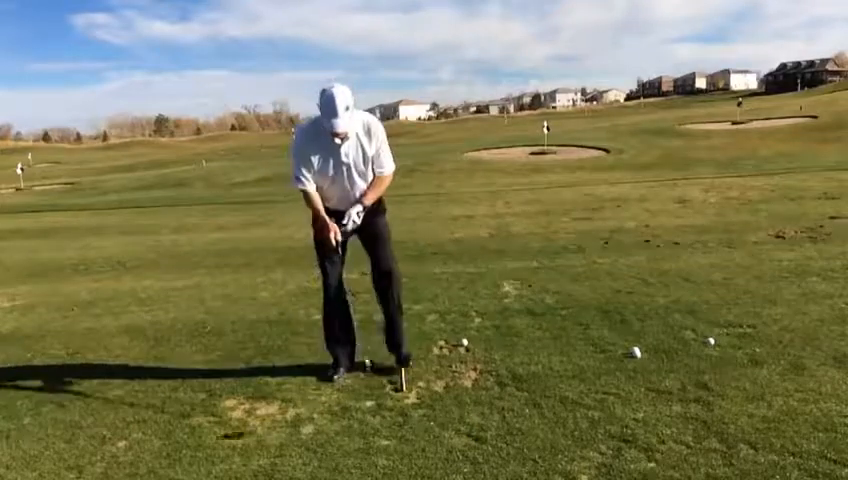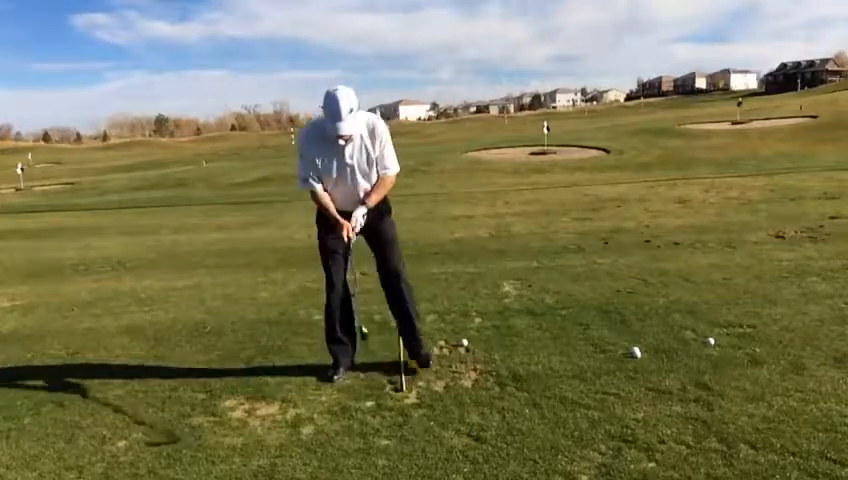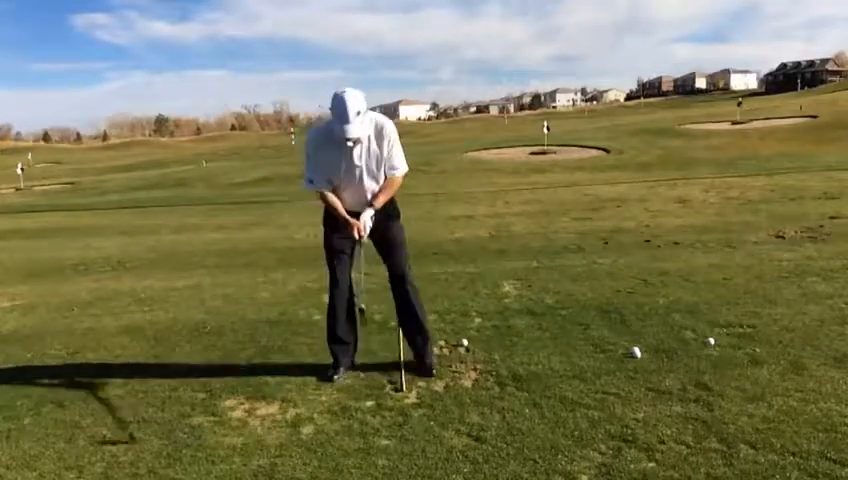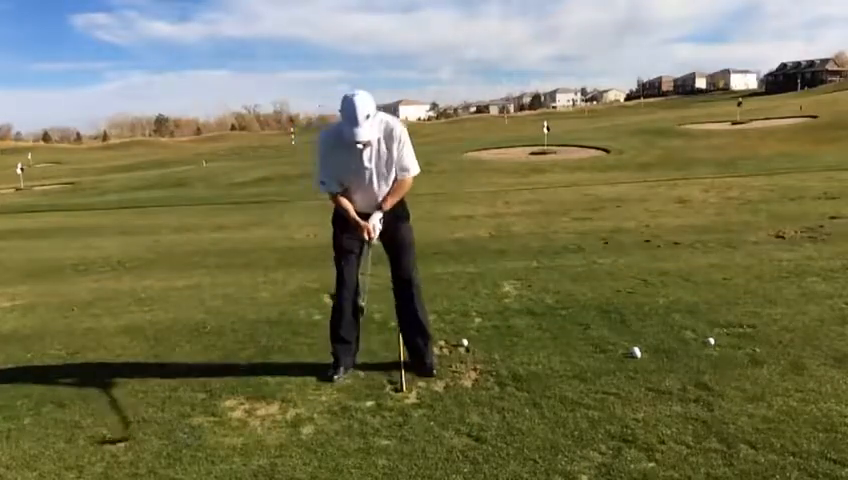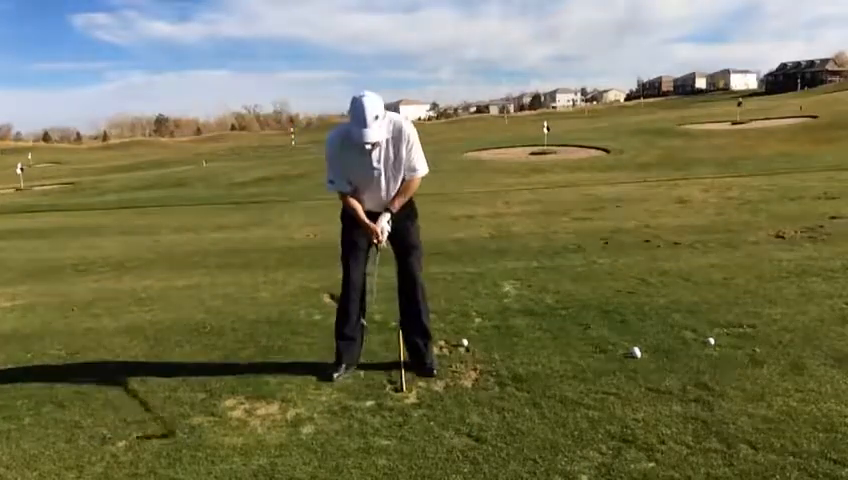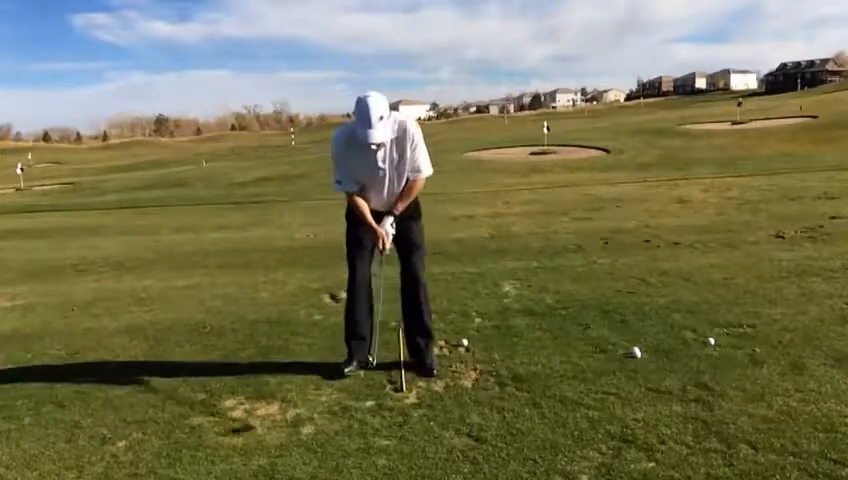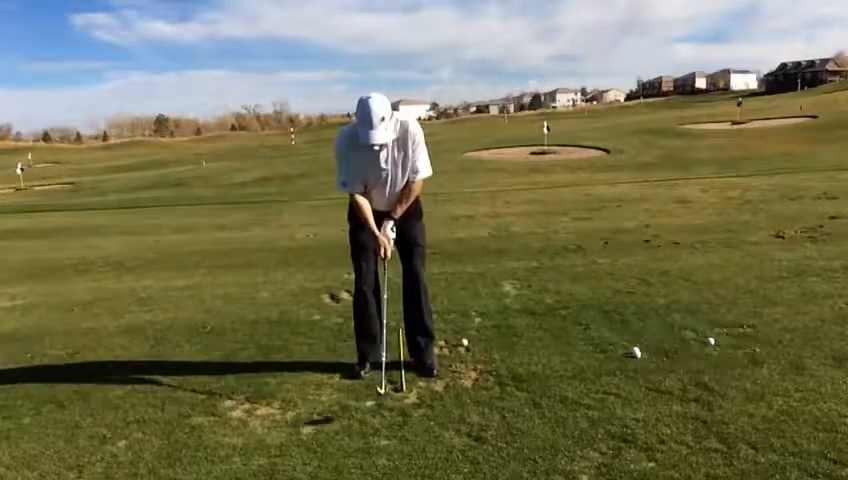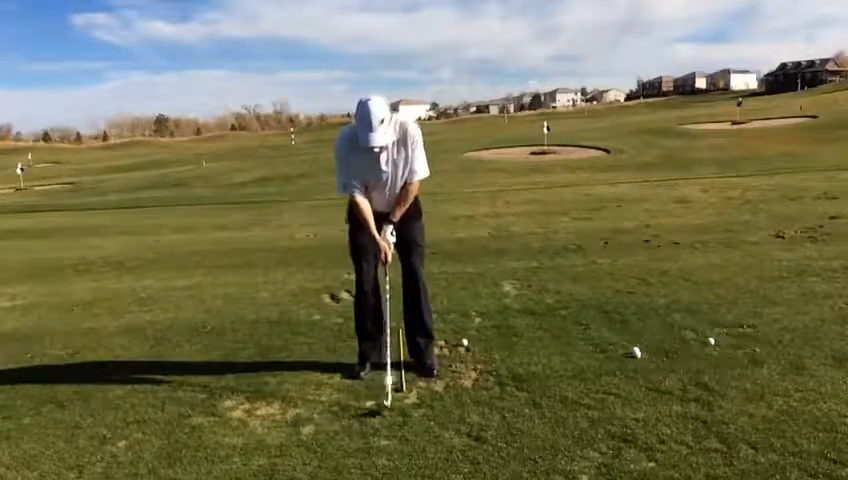
dt=0.1s
person 1, frame 1
left shoulder: (370, 126)
right shoulder: (305, 136)
left elbow: (385, 173)
right elbow: (306, 186)
left wrist: (361, 205)
right wrist: (325, 221)
left hip: (369, 209)
right hip: (329, 215)
left knee: (387, 271)
right knee: (333, 285)
left ankle: (397, 343)
right ankle: (342, 357)
person 1, frame 2
left shoulder: (375, 126)
right shoulder: (309, 137)
left elbow: (389, 174)
right elbow: (314, 187)
left wrist: (364, 208)
right wrist: (338, 220)
left hip: (374, 208)
right hip: (333, 215)
left knee: (393, 273)
right knee: (335, 285)
left ankle: (415, 345)
right ankle: (341, 357)
person 1, frame 3
left shoulder: (383, 127)
right shoulder: (317, 139)
left elbow: (396, 174)
right elbow: (322, 189)
left wrist: (371, 209)
right wrist: (348, 220)
left hip: (382, 209)
right hip: (340, 215)
left knee: (401, 276)
right knee: (340, 285)
left ankle: (422, 351)
right ankle: (342, 357)
person 1, frame 4
left shoulder: (394, 129)
right shoulder: (328, 140)
left elbow: (407, 176)
right elbow: (333, 189)
left wrist: (380, 212)
right wrist: (358, 222)
left hip: (392, 210)
right hip: (349, 215)
left knee: (406, 279)
right knee: (346, 284)
left ankle: (420, 353)
right ankle: (343, 358)
person 1, frame 5
left shoulder: (403, 129)
right shoulder: (337, 140)
left elbow: (415, 176)
right elbow: (343, 189)
left wrist: (389, 213)
right wrist: (367, 223)
left hip: (400, 209)
right hip: (358, 214)
left knee: (411, 278)
right knee: (353, 282)
left ankle: (421, 353)
right ankle: (346, 355)
person 1, frame 6
left shoulder: (408, 130)
right shoulder: (343, 139)
left elbow: (418, 178)
right elbow: (350, 190)
left wrist: (393, 216)
right wrist: (374, 227)
left hip: (404, 209)
right hip: (363, 213)
left knee: (414, 278)
right knee: (359, 281)
left ankle: (422, 353)
right ankle: (357, 353)
person 1, frame 7
left shoulder: (409, 130)
right shoulder: (345, 140)
left elbow: (416, 179)
right elbow: (354, 192)
left wrist: (393, 219)
right wrist: (375, 233)
left hip: (405, 209)
right hip: (365, 214)
left knee: (415, 278)
right knee: (365, 281)
left ankle: (422, 353)
right ankle: (368, 354)
person 1, frame 8
left shoulder: (409, 131)
right shoulder: (345, 142)
left elbow: (413, 181)
right elbow: (355, 195)
left wrist: (391, 223)
right wrist: (376, 237)
left hip: (405, 210)
right hip: (364, 214)
left knee: (414, 278)
right knee: (365, 282)
left ankle: (422, 353)
right ankle: (369, 355)
